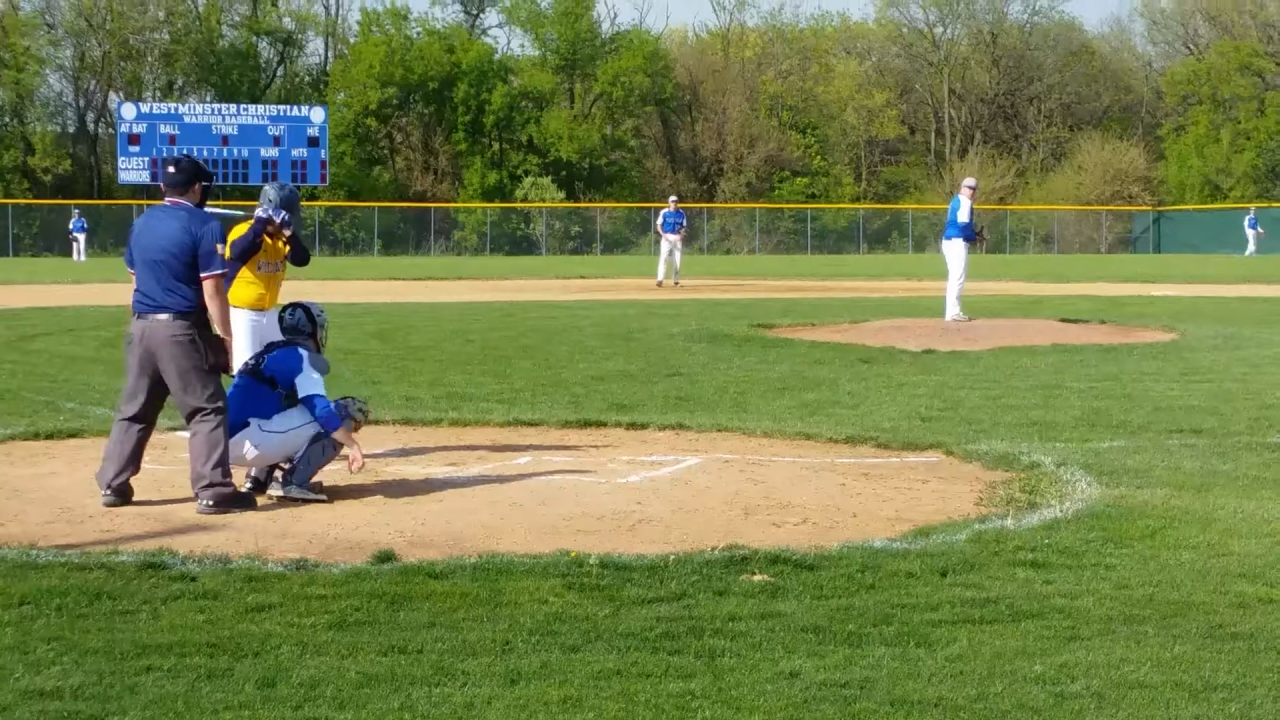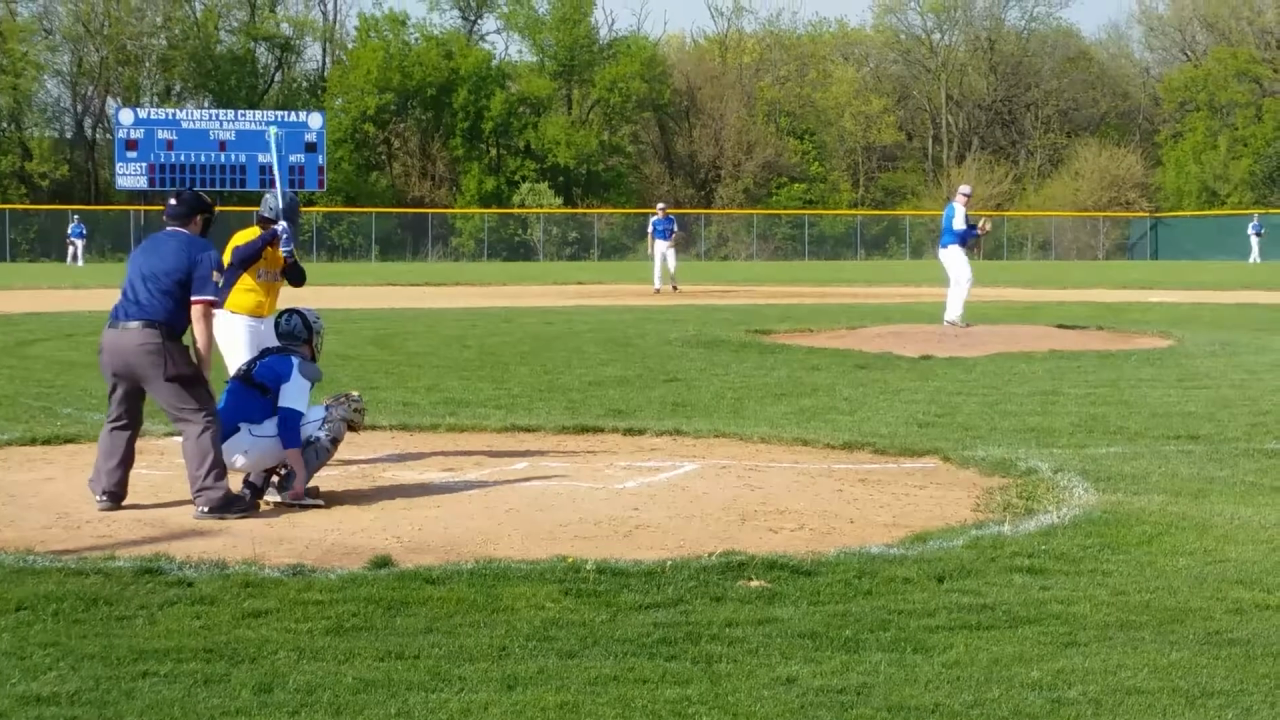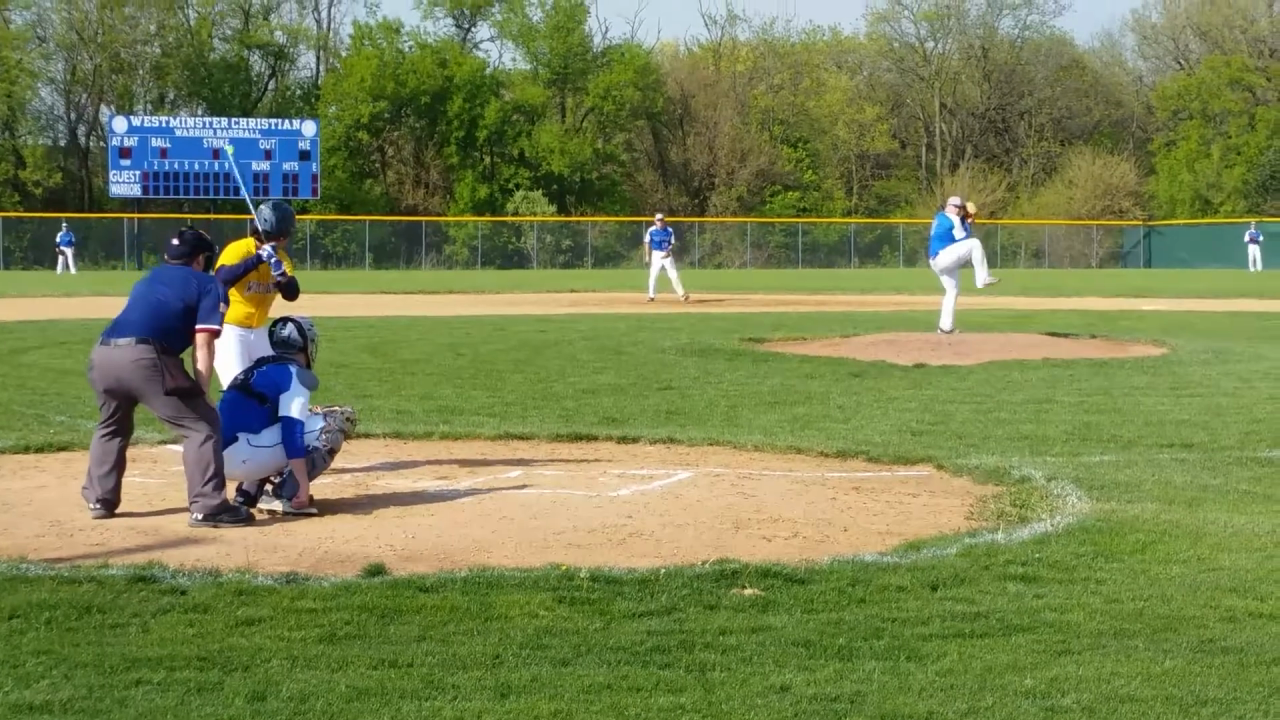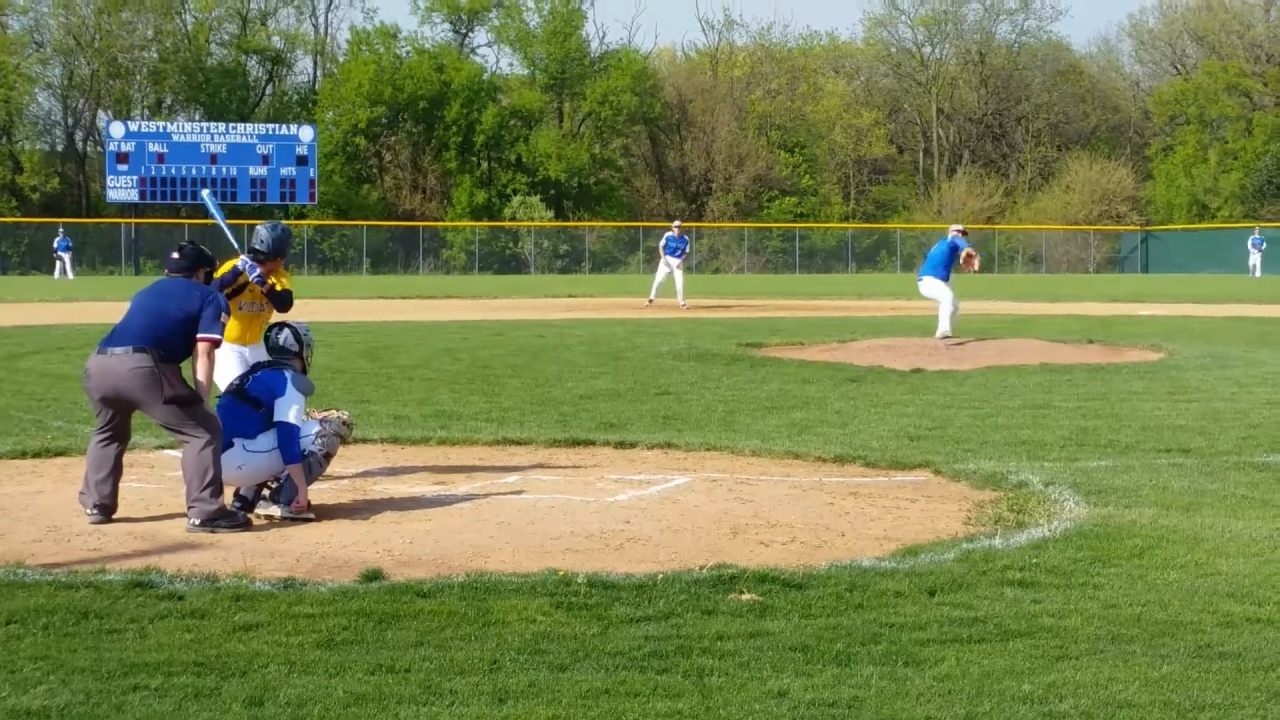
dt=0.5s
person 1, frame 1
left shoulder: (141, 222)
right shoulder: (205, 224)
left elbow: (136, 279)
right elbow: (212, 291)
right wrist: (226, 337)
left hip: (141, 327)
right hip: (181, 330)
left knee: (133, 410)
right knee: (206, 411)
left ankle: (113, 485)
right ankle: (213, 493)
person 1, frame 2
left shoulder: (144, 246)
right shoulder: (203, 252)
right elbow: (199, 318)
right wrist: (203, 371)
left hip: (112, 337)
right hip: (150, 341)
left knee: (121, 418)
right knee: (199, 416)
left ankle: (106, 491)
right ankle: (212, 499)
person 1, frame 3
left shoulder: (148, 279)
right shoulder: (207, 285)
right elbow: (202, 346)
right wrist: (201, 394)
left hip: (102, 355)
right hip: (143, 358)
left knee: (112, 427)
right knee: (203, 424)
left ankle: (100, 500)
right ankle: (207, 507)
person 1, frame 4
left shoulder: (147, 291)
right shoulder: (210, 297)
right elbow: (202, 354)
right wrist: (200, 404)
left hip: (97, 365)
right hip: (140, 367)
left knee: (109, 434)
right knee: (204, 430)
left ankle: (97, 505)
right ankle: (205, 513)
person 2, frame 1
left shoulder: (269, 354)
right shoulder: (302, 357)
right elbow: (320, 409)
right wrist: (353, 446)
left hip: (228, 443)
right hip: (250, 443)
right knee: (341, 413)
left ankle: (259, 478)
right ankle: (292, 483)
person 2, frame 2
left shoulder: (264, 360)
right shoulder: (296, 366)
right elbow: (289, 423)
right wrist: (301, 474)
left hip: (222, 448)
right hip: (243, 446)
right knee: (332, 418)
left ankle: (256, 484)
right ankle: (286, 489)
person 2, frame 3
left shoulder: (259, 369)
right shoulder: (294, 374)
right elbow: (292, 432)
right wrist: (304, 485)
right hip: (240, 456)
right knee: (329, 427)
left ankle: (249, 491)
right ankle: (282, 497)
person 2, frame 4
left shoulder: (255, 374)
right shoulder: (289, 380)
right elbow: (288, 437)
left wrist: (309, 420)
right wrist: (302, 489)
right hip: (237, 462)
right knee: (326, 432)
left ankle: (246, 497)
right ankle: (280, 502)
person 3, frame 1
left shoulder: (281, 238)
right shoulder: (244, 230)
left elbow: (302, 260)
right elbow: (237, 252)
left wrist: (288, 230)
right wrist: (259, 223)
left hip: (268, 314)
right hip: (238, 315)
person 3, frame 2
left shoulder: (283, 244)
right shoulder: (245, 237)
left elbow: (298, 281)
right elbow: (239, 257)
left wrist: (289, 256)
right wrist: (272, 235)
left hip: (264, 321)
right hip: (234, 320)
person 3, frame 3
left shoulder: (280, 257)
right shoulder: (238, 249)
left elbow: (292, 294)
right elbow: (222, 277)
left wrist: (282, 277)
right wrist: (258, 258)
left hip: (257, 331)
right hip: (227, 331)
person 3, frame 4
left shoulder: (280, 276)
right shoulder: (234, 268)
left elbow: (284, 306)
left wrist: (263, 284)
right wrist: (236, 271)
left hip: (255, 346)
right hip: (224, 346)
